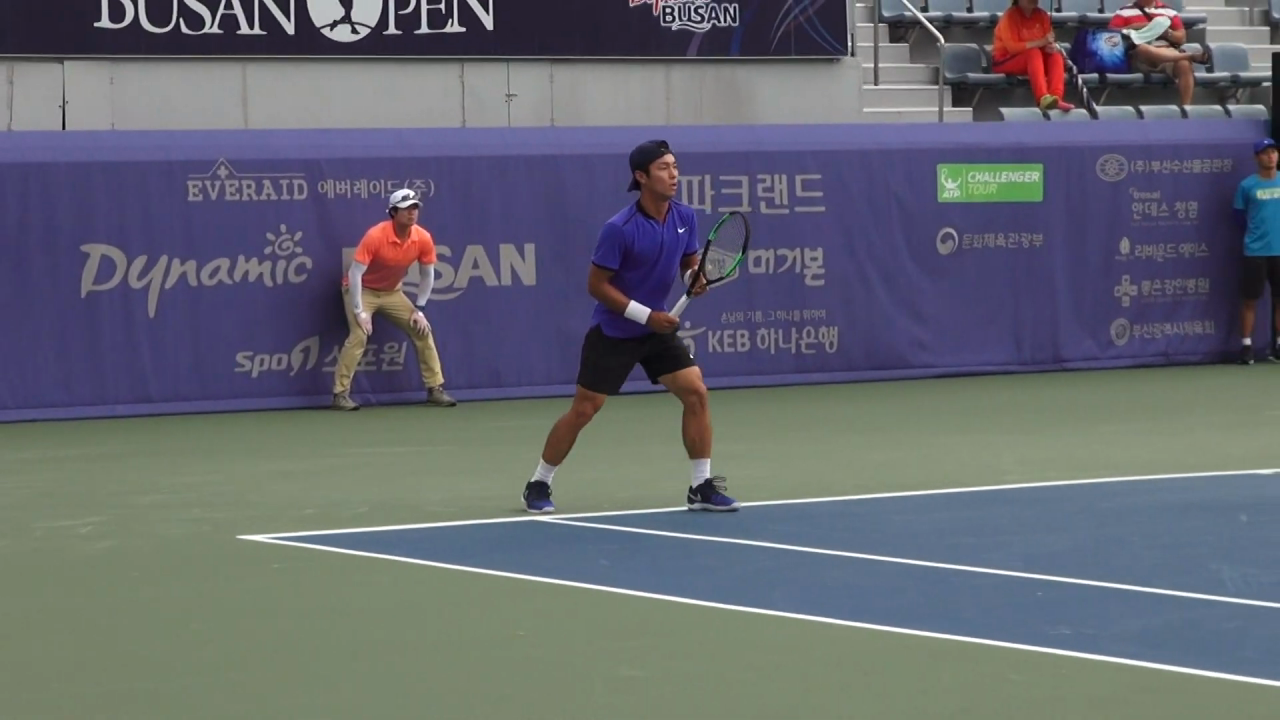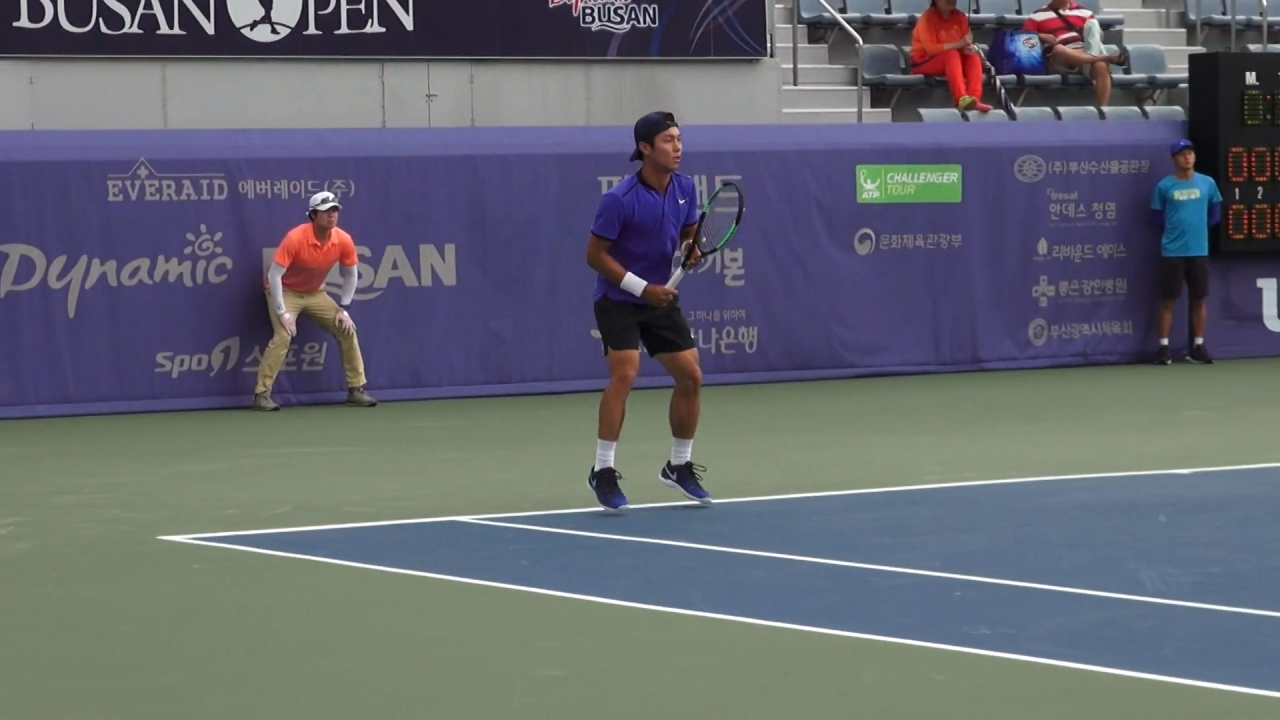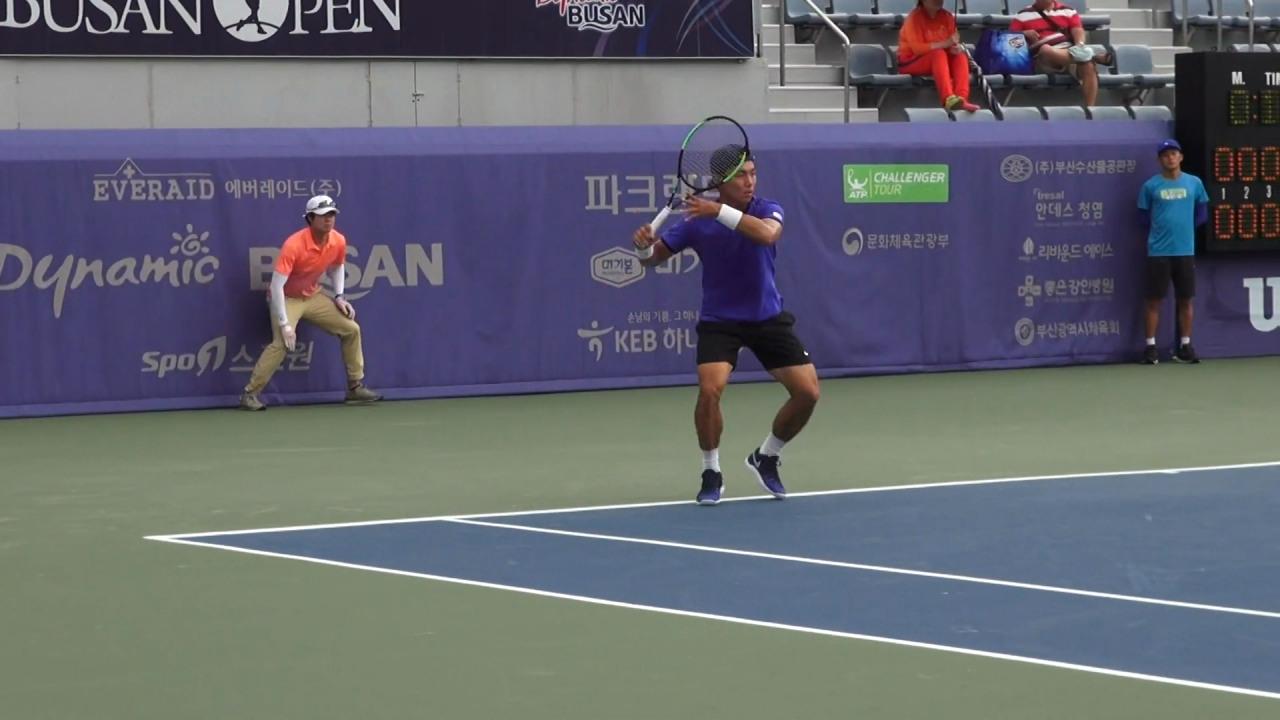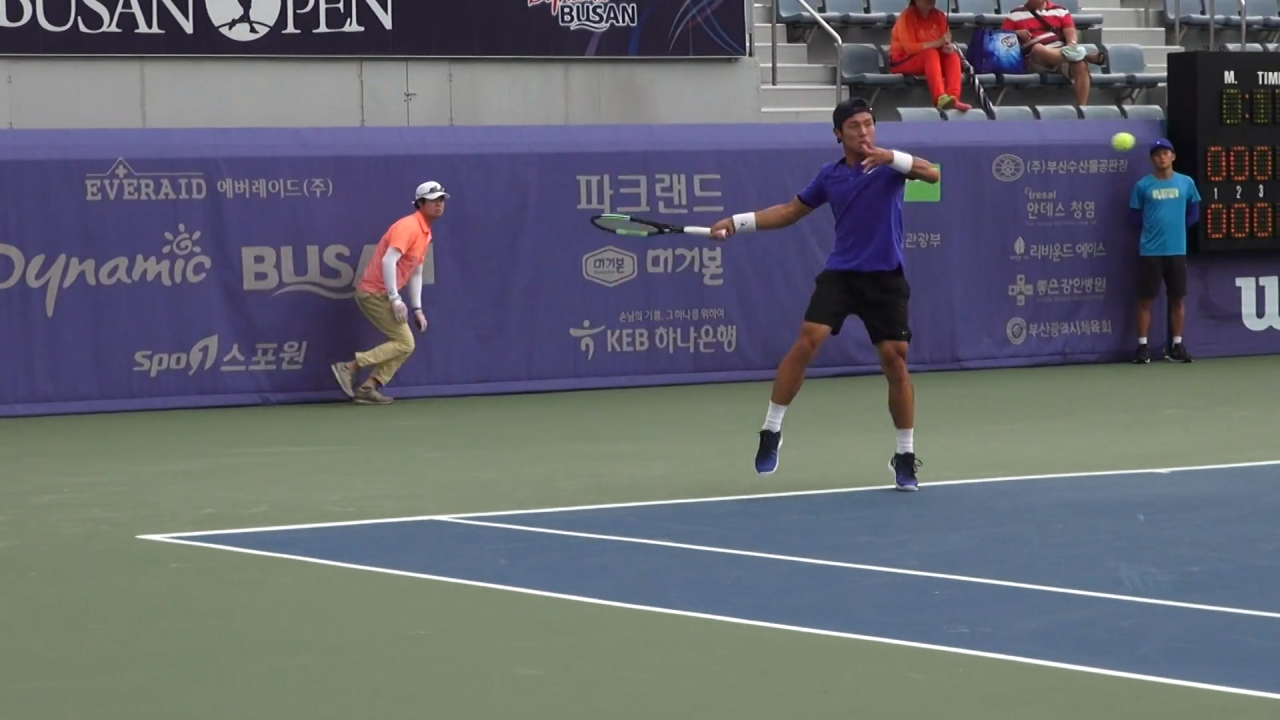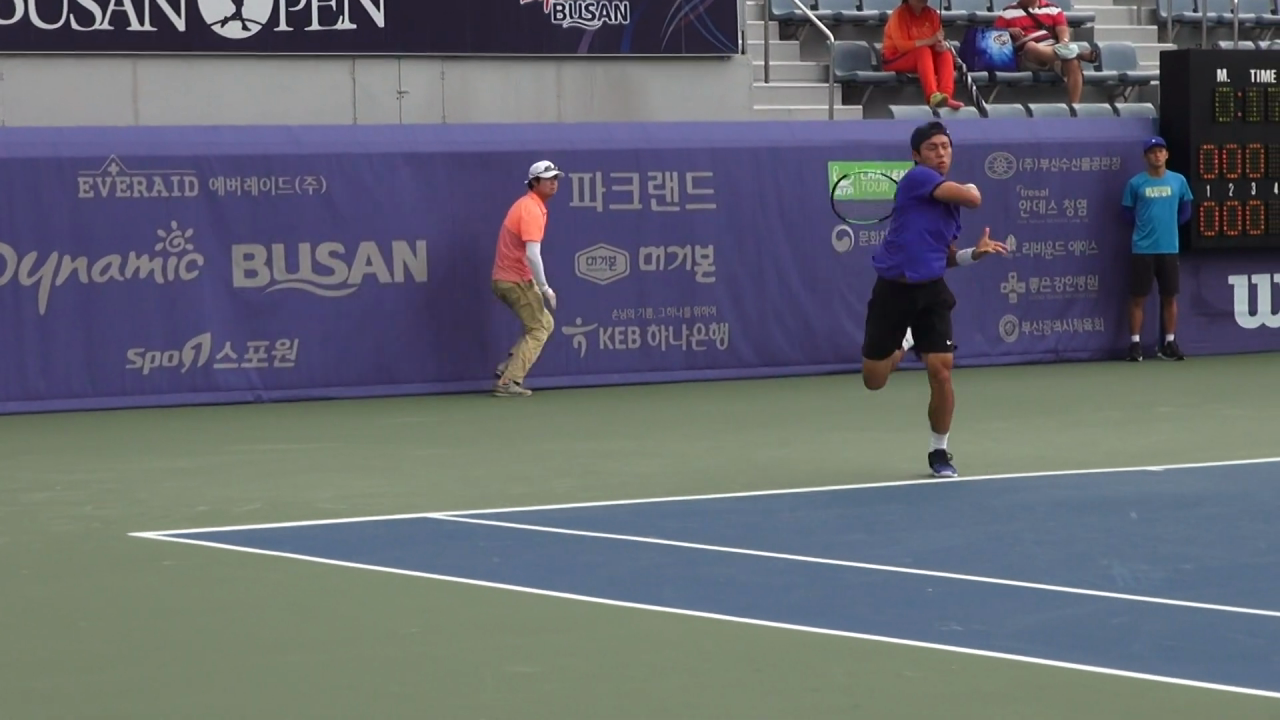
dt=0.4s
person 1, frame 1
left shoulder: (687, 219)
right shoulder: (619, 229)
left elbow: (691, 262)
right elbow: (596, 285)
left wrist: (696, 277)
right wrist: (644, 314)
left hip: (660, 330)
right hip: (614, 331)
left knee: (697, 397)
right knee: (583, 411)
left ankle: (702, 486)
right ankle: (539, 484)
person 1, frame 2
left shoulder: (686, 189)
right shoulder: (619, 198)
left elbow: (689, 236)
right elbow: (594, 254)
right wrist: (640, 288)
left hip: (657, 301)
right hip: (619, 299)
left knee: (690, 377)
right knee: (623, 377)
left ankle: (681, 465)
right ankle: (604, 472)
person 1, frame 3
left shoulder: (768, 209)
right shoulder: (696, 223)
left elbow: (768, 236)
right elbow: (652, 257)
left wrist: (721, 211)
right wrist: (644, 244)
left hip: (768, 318)
right hip: (718, 322)
left knee: (808, 392)
right knee: (710, 389)
left ankle: (766, 456)
right ankle: (711, 472)
person 1, frame 4
left shoulder: (889, 165)
right shoulder: (828, 175)
left elbow: (931, 173)
right elbow: (787, 213)
left wrist: (892, 157)
right wrist: (738, 222)
left hip: (885, 280)
right hip: (839, 276)
left knee: (895, 363)
right knee: (804, 348)
left ankle: (905, 455)
right ankle: (770, 434)
person 1, frame 5
left shoulder: (949, 204)
right shoulder: (916, 178)
right elbow: (971, 197)
left wrist: (976, 251)
right wrist: (970, 189)
left hip: (931, 293)
right hip: (892, 291)
left knee: (941, 373)
right knee: (875, 379)
left ankle: (939, 452)
right ankle: (902, 343)
person 2, frame 1
right shoulder: (1247, 185)
right elbow: (1240, 214)
right wrist: (1254, 231)
right hip: (1255, 251)
right knee: (1249, 300)
right ankle: (1246, 345)
person 2, frame 2
left shoulder: (1208, 183)
right shoulder: (1164, 186)
left elbow: (1215, 213)
right elbow: (1157, 216)
left wrist: (1198, 227)
right wrist: (1175, 229)
left hip: (1199, 251)
right hip: (1172, 252)
left knee: (1198, 300)
right knee: (1168, 301)
left ankle: (1198, 346)
right ankle: (1164, 347)
person 2, frame 3
left shoulder: (1194, 183)
right shoulder: (1150, 186)
left elbow: (1202, 213)
right elbow: (1144, 215)
left wrist: (1184, 227)
right wrist: (1161, 229)
left hip: (1185, 251)
right hip: (1158, 252)
left knee: (1185, 300)
right knee: (1154, 300)
left ankle: (1185, 346)
right ankle: (1151, 346)
person 2, frame 4
left shoulder: (1186, 183)
right shoulder: (1142, 185)
left elbow: (1194, 213)
right elbow: (1136, 215)
left wrist: (1176, 227)
right wrist: (1153, 229)
left hip: (1177, 250)
right hip: (1150, 251)
left knee: (1177, 299)
right knee: (1146, 300)
left ankle: (1177, 345)
right ankle: (1143, 345)
person 2, frame 5
left shoulder: (1179, 181)
right shoulder: (1135, 183)
left elbow: (1185, 211)
right elbow: (1128, 212)
left wrist: (1168, 225)
right wrist: (1145, 227)
left hip: (1170, 248)
right hip: (1142, 249)
left knee: (1170, 297)
right knee: (1138, 297)
left ankle: (1169, 343)
right ankle: (1135, 343)
person 3, frame 1
left shoulder: (424, 239)
right shoulder: (375, 236)
left elbow: (427, 276)
right elbow: (354, 274)
left wrist: (419, 309)
right wrist: (359, 311)
left hip: (392, 291)
right hip: (362, 290)
left knee: (422, 330)
right knee: (358, 335)
left ankle: (435, 389)
right ankle: (340, 393)
person 3, frame 2
left shoulder: (344, 240)
right shoulder: (295, 238)
left elbow: (351, 275)
right elbow: (273, 276)
left wrist: (344, 308)
right wrist: (283, 313)
left hip: (316, 292)
right hip: (286, 291)
left knee: (347, 330)
right knee: (283, 336)
left ankle: (356, 389)
right ankle: (262, 393)
person 3, frame 3
left shoulder: (339, 241)
right shoulder: (294, 244)
left elbow: (337, 267)
right elbow: (277, 286)
left wrist: (339, 296)
right wrist: (284, 324)
left hip: (313, 296)
right hip: (286, 298)
left knee: (351, 329)
right knee: (282, 343)
left ankle: (355, 387)
right ankle: (250, 393)
person 3, frame 4
left shoulder: (426, 234)
right shoulder: (408, 226)
left elbow: (416, 273)
right elbow: (388, 261)
left wrist: (417, 309)
right wrist: (395, 298)
left hip: (380, 294)
right hip: (375, 292)
left knee: (404, 343)
right knee: (404, 343)
left ankle: (367, 388)
right ankle: (349, 368)
person 3, frame 5
left shoulder: (524, 204)
right shoulder: (532, 210)
right elbow: (532, 254)
left wrist: (538, 285)
right wrist: (545, 288)
left hip: (506, 279)
right hip: (516, 281)
left knee: (544, 323)
right knee: (539, 330)
left ankle: (506, 369)
right ankle: (507, 383)
